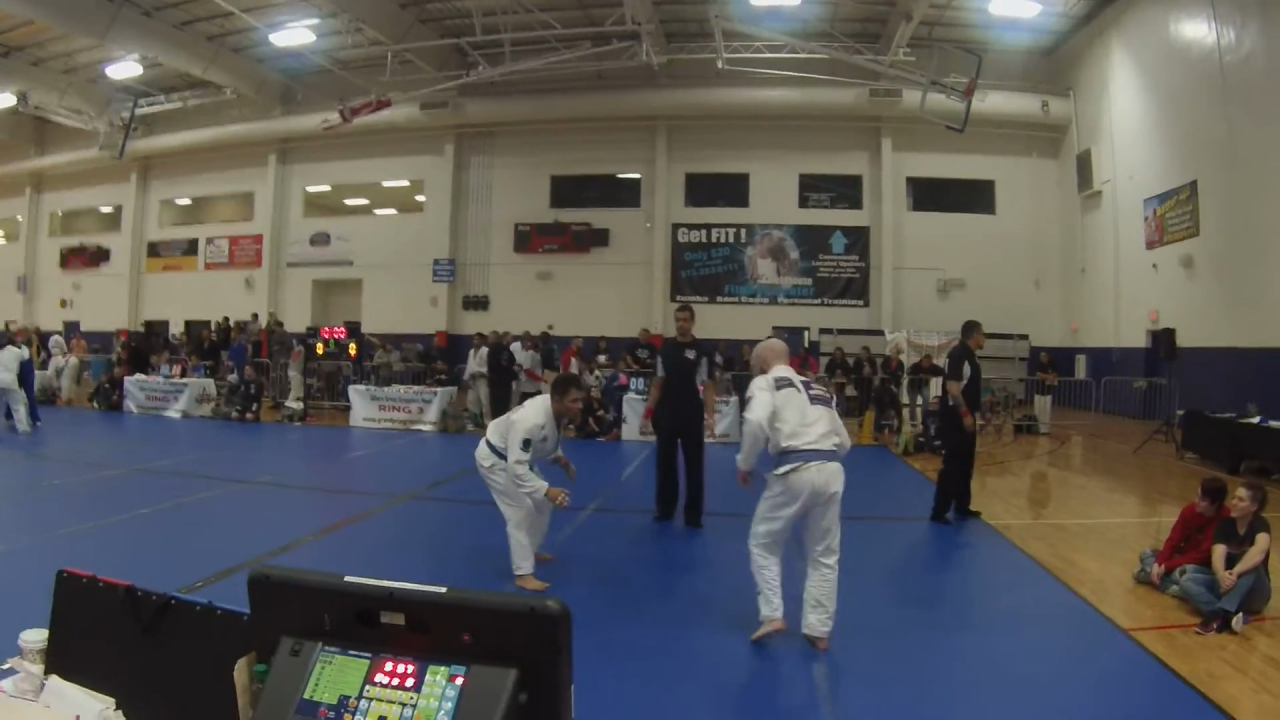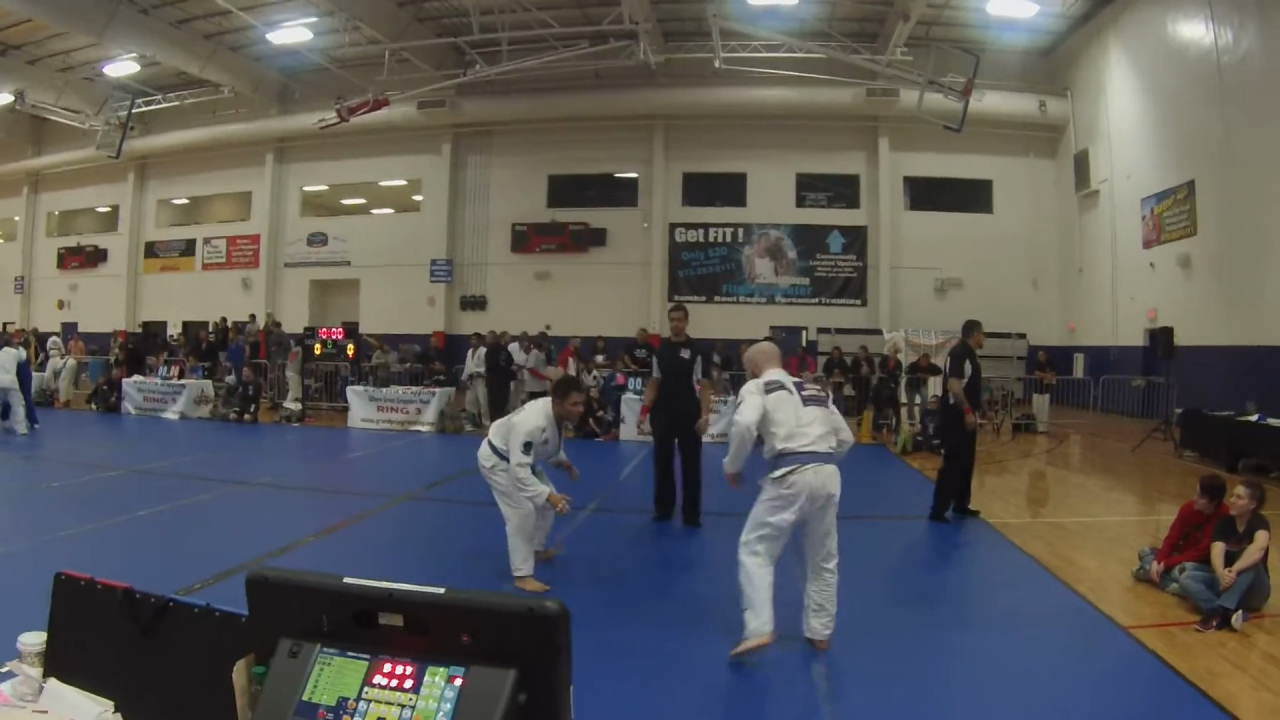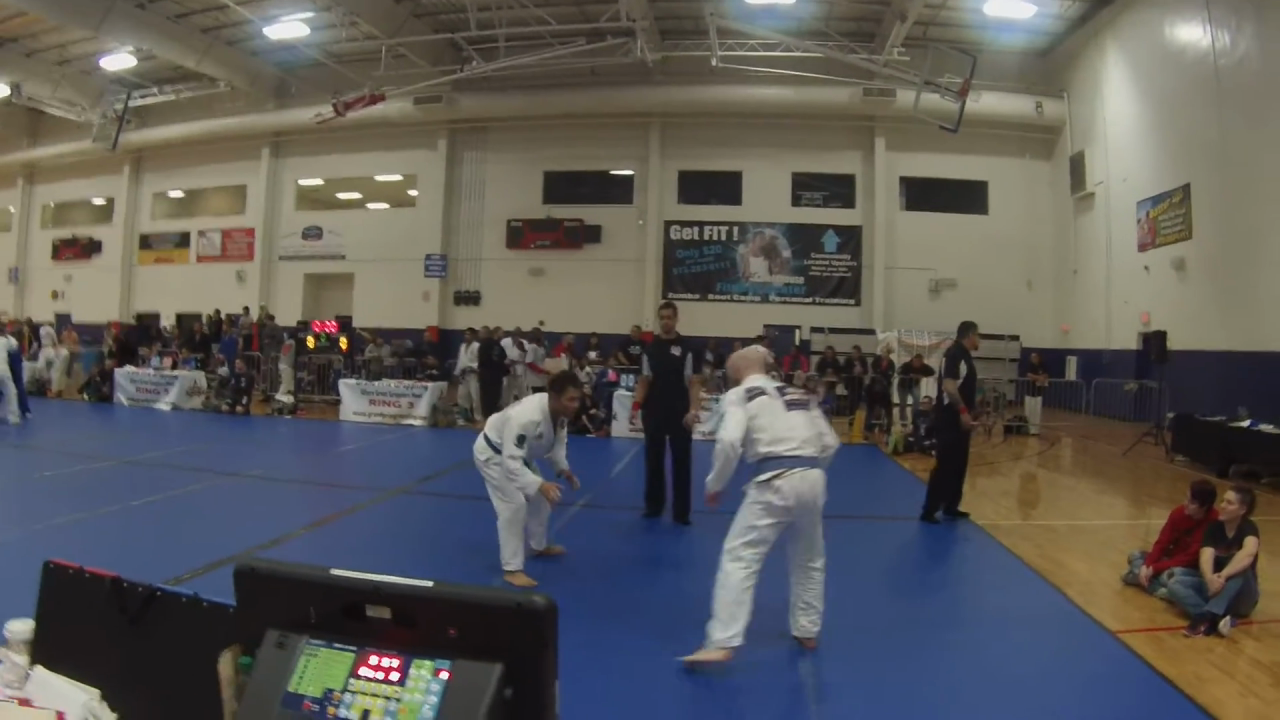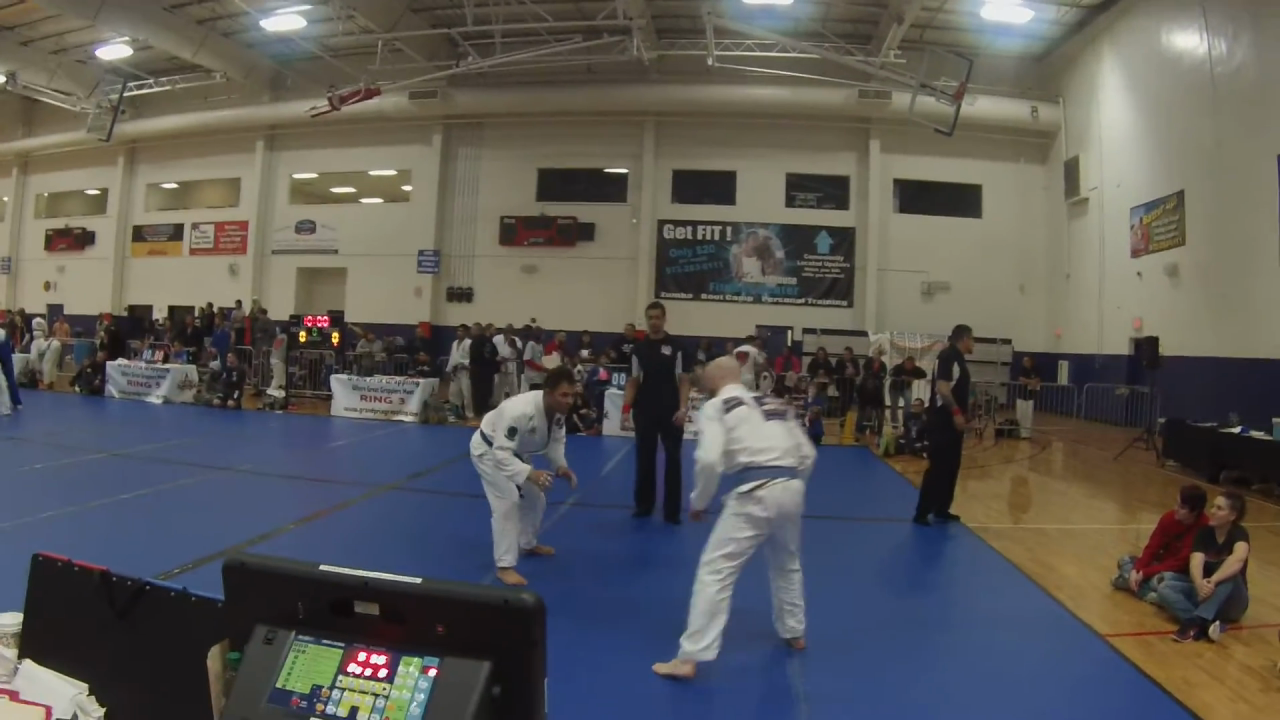
dt=0.1s
person 1, frame 1
left shoulder: (764, 383)
right shoulder: (819, 390)
left elbow: (756, 423)
right elbow: (843, 442)
left wrist: (745, 464)
left hip: (794, 473)
right hip: (831, 471)
left knee: (763, 542)
right knee: (824, 555)
left ankle: (772, 615)
right ankle: (818, 630)
person 1, frame 2
left shoulder: (756, 388)
right shoulder: (815, 390)
left elbow: (743, 425)
right elbow: (845, 437)
left wrist: (732, 467)
left hip: (790, 478)
right hip: (827, 475)
left knee: (755, 550)
right knee: (822, 559)
left ankle: (759, 630)
right ankle: (819, 631)
person 1, frame 3
left shoulder: (739, 395)
right shoulder: (799, 395)
left elbow: (729, 441)
right elbow: (830, 442)
left wrist: (715, 485)
left hip: (775, 482)
right hip: (812, 479)
left knee: (738, 558)
right knee: (809, 560)
left ankle: (720, 644)
right ankle: (807, 631)
person 1, frame 4
left shoulder: (715, 408)
right shoulder: (776, 405)
left elbow: (710, 461)
right elbow: (807, 454)
left wrist: (698, 502)
left hip: (754, 493)
right hip: (791, 488)
left knee: (715, 571)
right knee: (787, 564)
left ankle: (690, 657)
right ankle: (794, 631)
person 2, frame 1
left shoulder: (701, 352)
right shoulder: (665, 350)
left elbow: (708, 388)
right elbow: (657, 385)
left wrist: (710, 417)
right wrist: (648, 414)
left hip: (692, 416)
right hip: (666, 415)
left knee: (694, 465)
right knee: (665, 463)
left ankle: (693, 514)
right ankle: (665, 508)
person 2, frame 2
left shoulder: (696, 351)
right shoulder: (661, 351)
left elbow: (704, 387)
right elbow: (653, 384)
left wrist: (705, 415)
right wrist: (644, 410)
left hip: (689, 416)
right hip: (663, 415)
left knee: (691, 465)
right knee: (663, 463)
left ankle: (691, 514)
right ankle: (663, 509)
person 2, frame 3
left shoulder: (687, 348)
right shoulder: (650, 348)
left elbow: (694, 383)
right elbow: (644, 382)
left wrist: (693, 410)
right wrist: (636, 406)
left hip: (679, 412)
right hip: (654, 412)
left knee: (681, 461)
right knee: (654, 460)
left ankle: (681, 511)
right ankle: (654, 505)
person 2, frame 4
left shoulder: (676, 347)
right shoulder: (639, 348)
left elbow: (684, 382)
right elbow: (633, 382)
left wrist: (682, 409)
right wrist: (626, 409)
left hip: (670, 411)
right hip: (645, 411)
left knee: (674, 461)
right knee: (645, 459)
left ankle: (672, 510)
right ankle: (644, 505)
person 3, frame 1
left shoulder: (557, 411)
right shoulder: (529, 420)
right elbow: (517, 468)
left wrist: (559, 456)
right wrist: (546, 490)
left hip: (517, 457)
right hip: (495, 459)
left knee: (542, 503)
right knee: (521, 512)
left ankle: (530, 550)
right ankle: (524, 574)
person 3, frame 2
left shoulder: (562, 414)
right shoulder: (530, 423)
left elbow: (554, 441)
right elbow: (519, 471)
left wrist: (563, 459)
right wrist: (548, 495)
left hip: (521, 458)
right hip: (498, 460)
left knee: (546, 504)
right knee: (522, 511)
left ankle: (537, 547)
right ankle: (522, 574)
person 3, frame 3
left shoulder: (558, 411)
right shoulder: (525, 417)
left elbow: (557, 439)
right elbow: (511, 463)
left wrist: (563, 468)
right wrist: (540, 485)
left hip: (518, 453)
right hip: (493, 454)
left knee: (540, 500)
right knee: (514, 507)
left ankle: (539, 546)
right ankle: (512, 569)
person 3, frame 4
left shoulder: (558, 409)
right shoulder: (518, 411)
left elbow: (556, 438)
right elbow: (501, 454)
left wrist: (561, 465)
right wrist: (531, 473)
left hip: (516, 451)
right hip: (489, 450)
left knee: (535, 498)
right knee: (507, 504)
left ankle: (527, 543)
right ankle: (505, 566)
person 4, frame 1
left shoulder: (970, 356)
right shoulder: (957, 355)
right elbow: (952, 388)
left wrist: (982, 411)
right wrist: (965, 414)
left hip: (966, 417)
right hip: (955, 419)
left knee: (966, 464)
right knee: (952, 465)
left ankle: (962, 506)
right ankle: (939, 511)
person 4, frame 2
left shoulder: (969, 354)
right shoulder: (959, 353)
right elbow: (953, 386)
right wrist: (968, 411)
left hip: (965, 416)
right hip: (955, 417)
left knee: (966, 462)
right knee: (952, 464)
left ankle: (960, 505)
right ankle: (938, 510)
person 4, frame 3
left shoulder: (964, 355)
right shoulder: (954, 354)
right elbow: (948, 386)
left wrist: (969, 411)
right wrist: (963, 411)
left hip: (959, 417)
right hip: (950, 417)
left knee: (959, 464)
right knee: (945, 464)
left ankle: (951, 506)
right ankle: (929, 510)
person 4, frame 4
left shoulder: (958, 358)
right shoulder: (948, 356)
right elbow: (942, 387)
left wrist: (962, 415)
right wrist: (956, 412)
left hip: (953, 420)
right hip: (943, 419)
left knee: (951, 466)
right knee: (939, 466)
left ankle: (941, 509)
right ankle: (922, 512)
